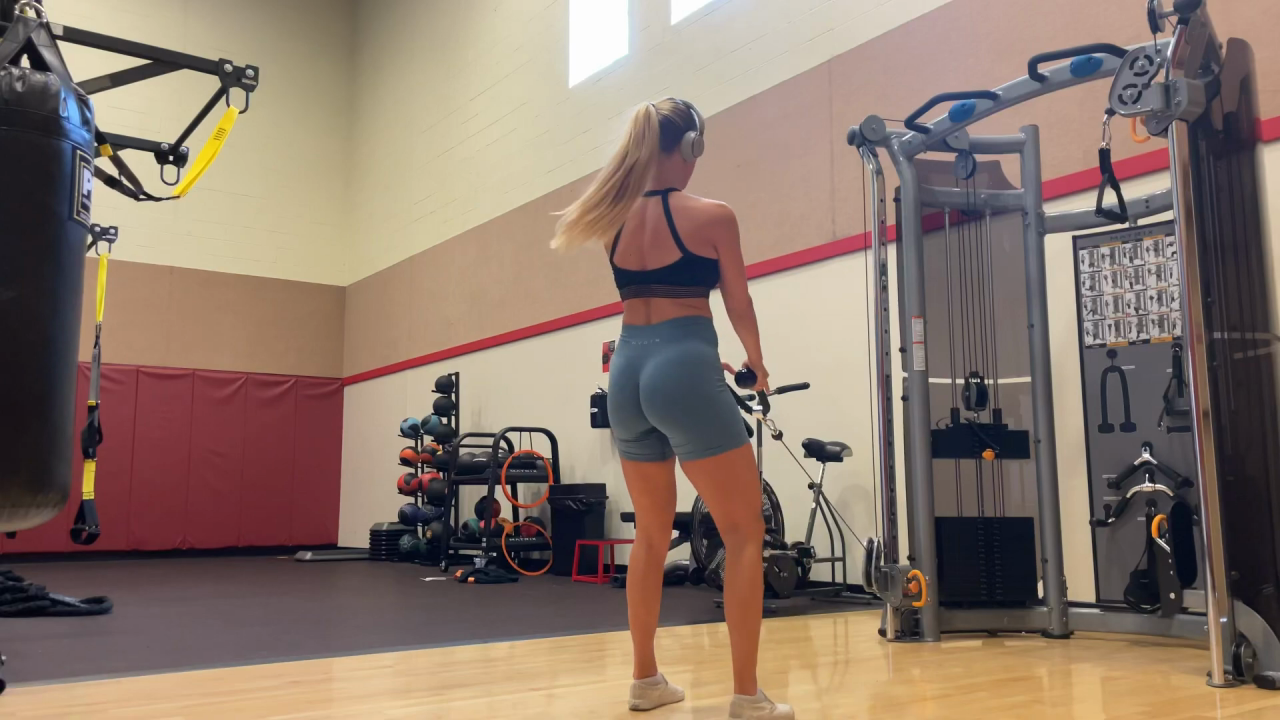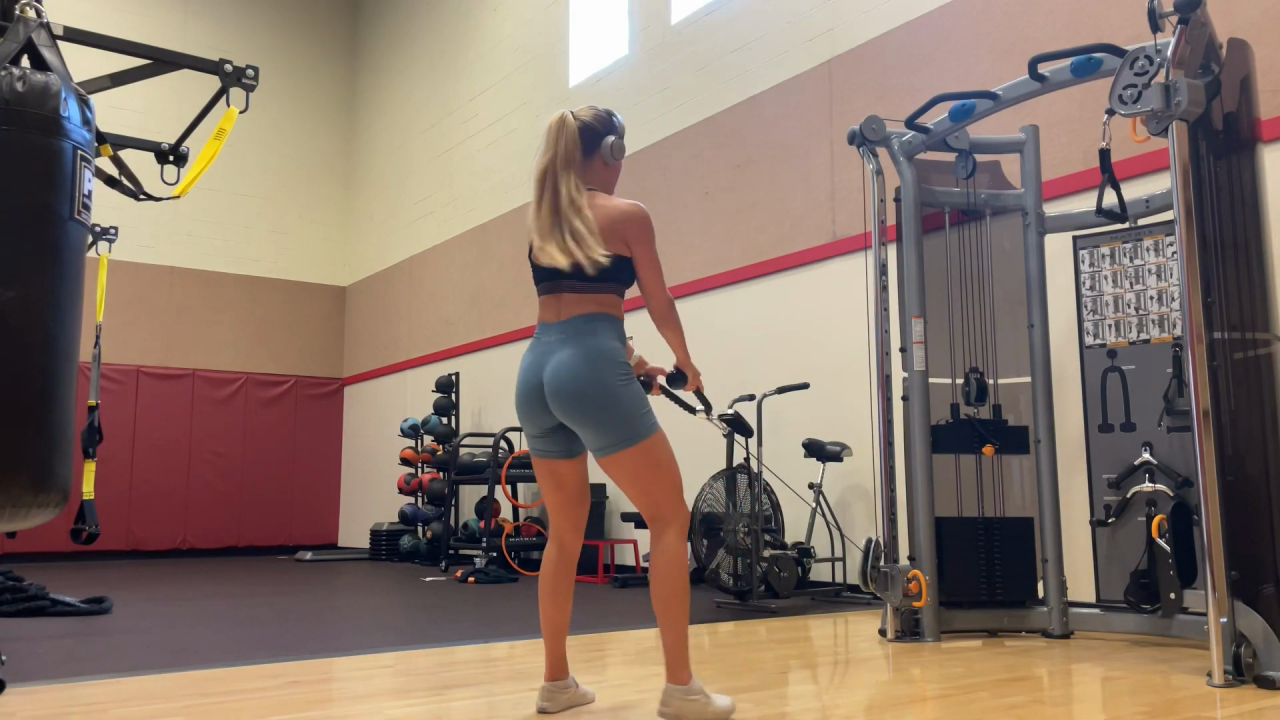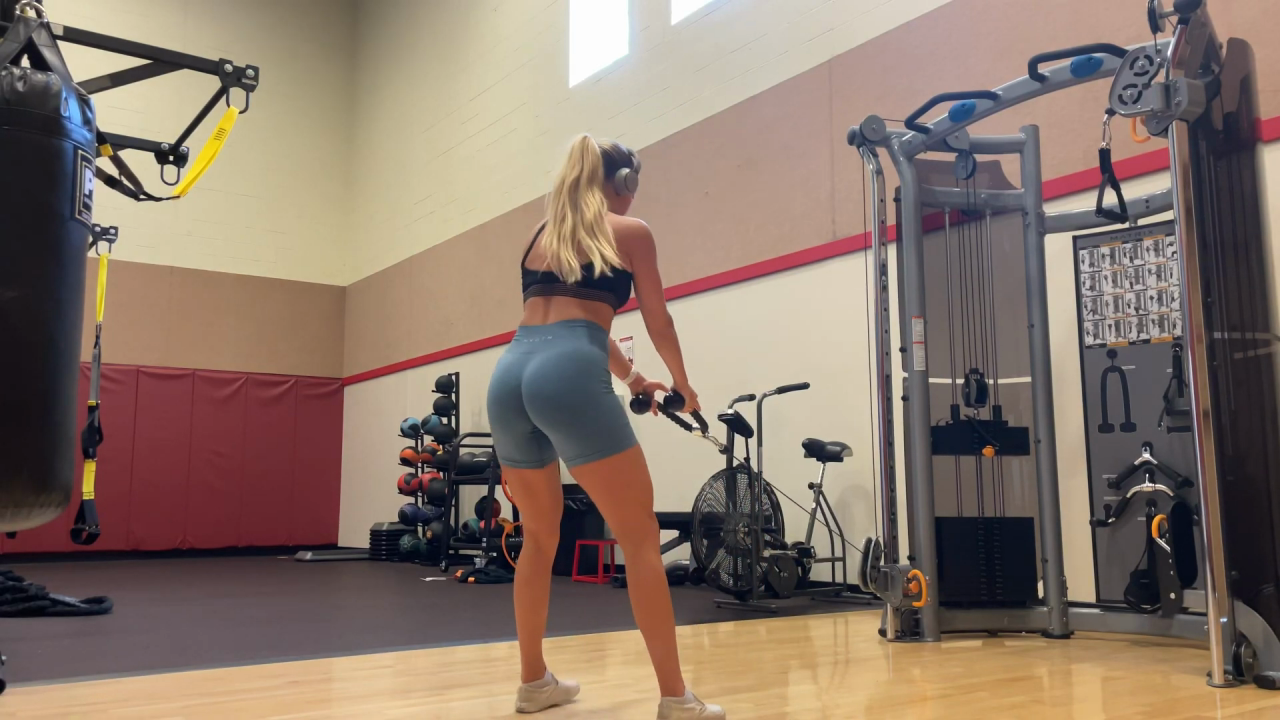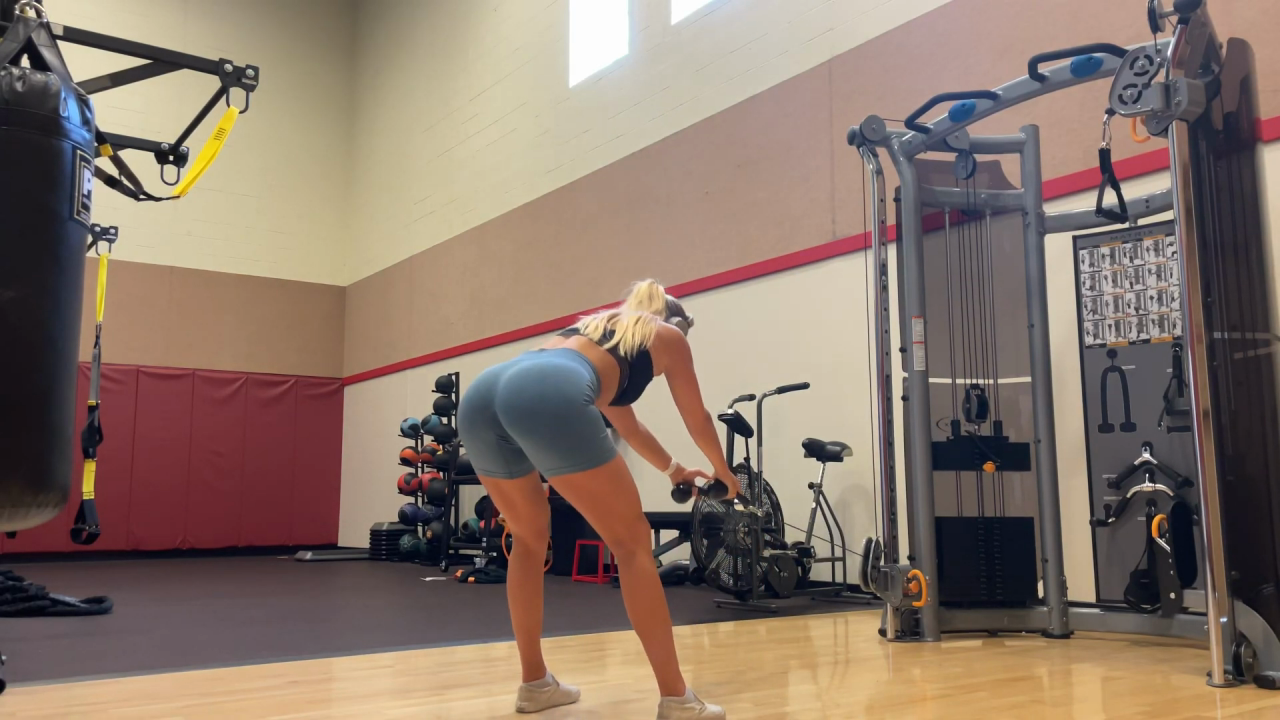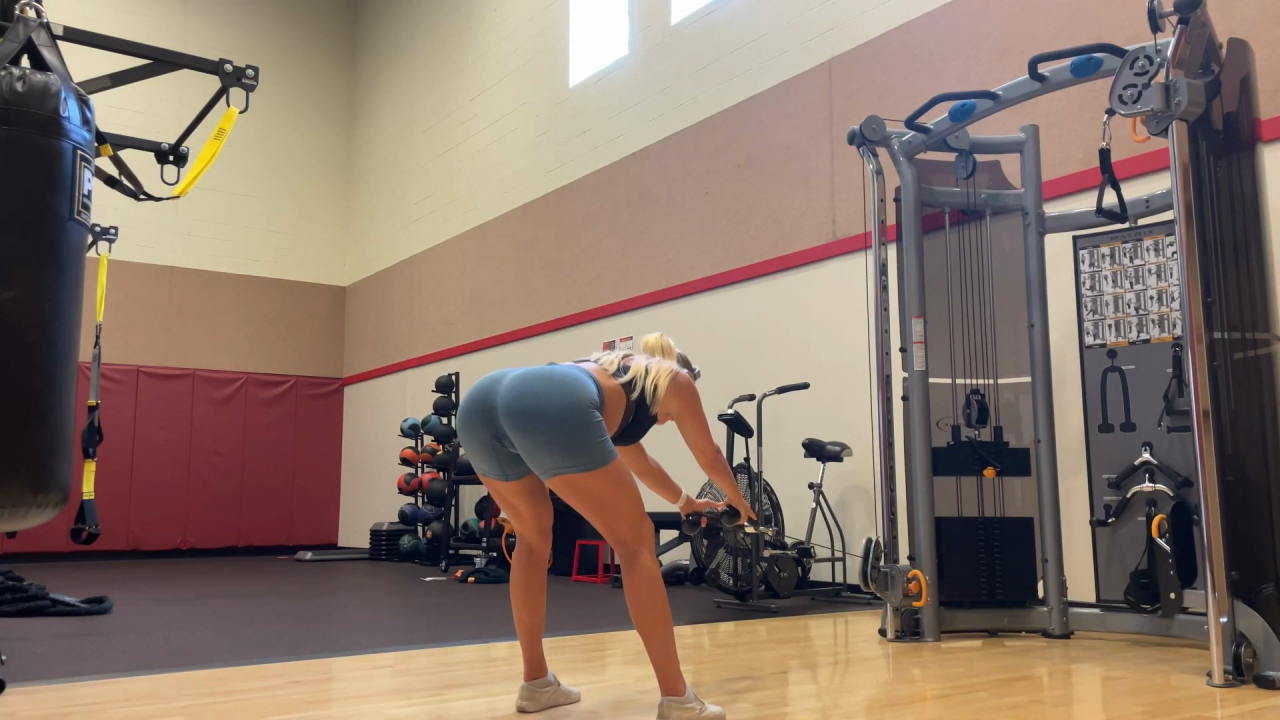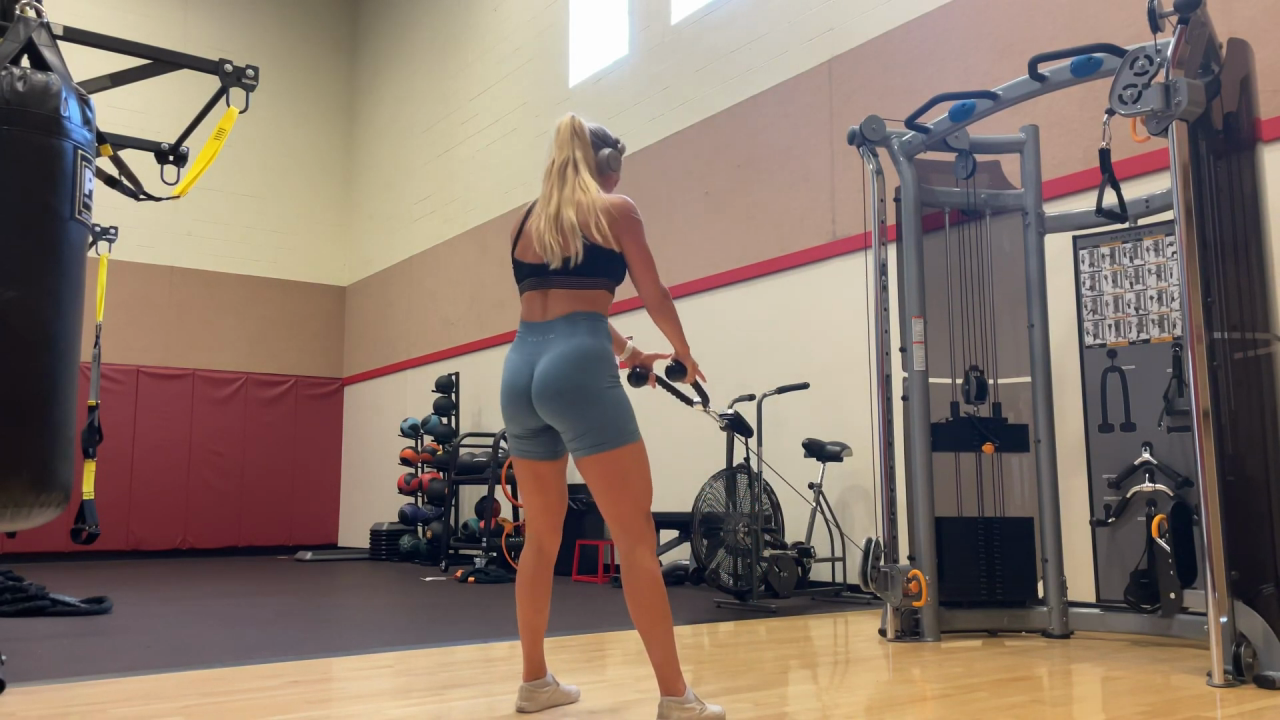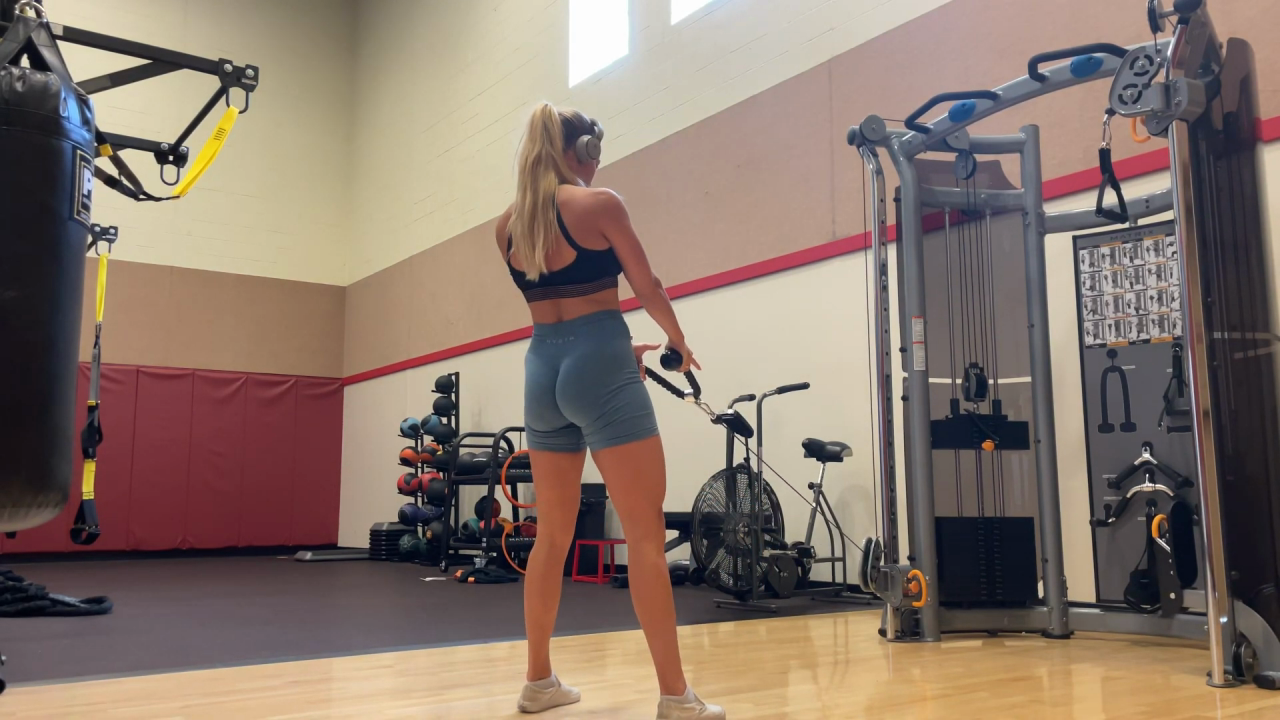
dt=0.7s
person 1, frame 1
left shoulder: (610, 219)
right shoulder: (712, 216)
right elbow: (739, 307)
right wrist: (756, 363)
left hip: (628, 370)
right hip: (685, 373)
left knee: (652, 535)
right knee: (744, 533)
person 1, frame 2
left shoulder: (541, 223)
right shoulder: (627, 216)
right elbow: (659, 303)
left wrist: (632, 360)
right wrist: (685, 363)
left hip: (537, 371)
right hip: (594, 374)
left knee: (565, 532)
right knee: (670, 520)
person 1, frame 3
left shoulder: (543, 232)
right shoulder: (630, 231)
right elbow: (658, 322)
left wrist: (632, 376)
right wrist: (681, 383)
left hip: (509, 378)
right hip: (569, 380)
left knee: (539, 537)
right knee: (639, 537)
person 1, frame 4
left shoulder: (595, 325)
right shoulder: (667, 335)
left elbow: (624, 421)
right elbow: (697, 420)
left wrist: (673, 469)
right wrist: (722, 471)
left hip: (482, 393)
right hip: (548, 397)
left knee: (529, 540)
right knee: (631, 543)
left ankle: (534, 682)
person 1, frame 5
left shoulder: (605, 366)
right shoulder: (676, 378)
left elbow: (636, 461)
right elbow: (708, 455)
left wrist: (685, 502)
right wrist: (737, 500)
left hip: (481, 400)
right hip: (552, 411)
left knee: (532, 538)
right knee: (635, 544)
left ankle: (536, 683)
person 1, frame 6
left shoulder: (527, 221)
right shoulder: (615, 208)
right elbow: (655, 296)
left wrist: (624, 350)
right wrist: (683, 353)
left hip: (520, 372)
right hip: (579, 373)
left knee: (541, 538)
right knee: (636, 540)
person 1, frame 7
left shoulder: (508, 225)
right shoulder: (599, 204)
right elbow: (646, 287)
right wrist: (677, 340)
left hip: (543, 371)
right hip: (600, 371)
left knee: (553, 534)
right knee: (646, 534)
